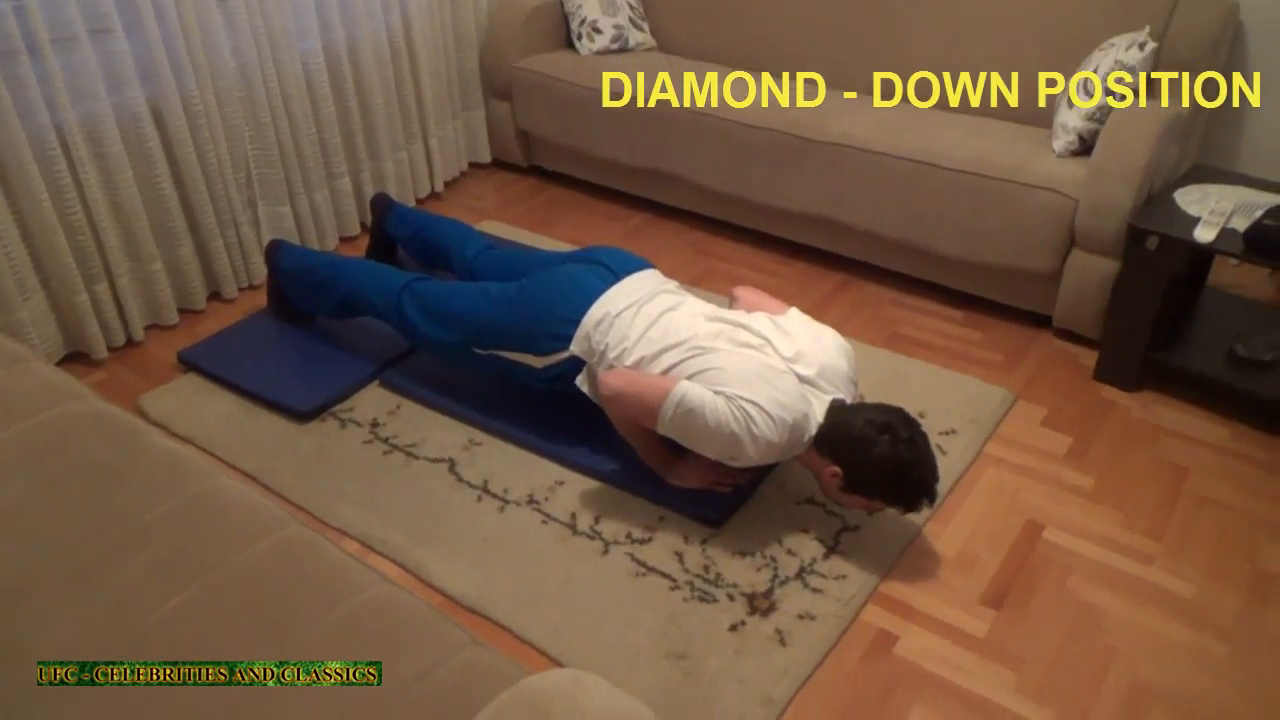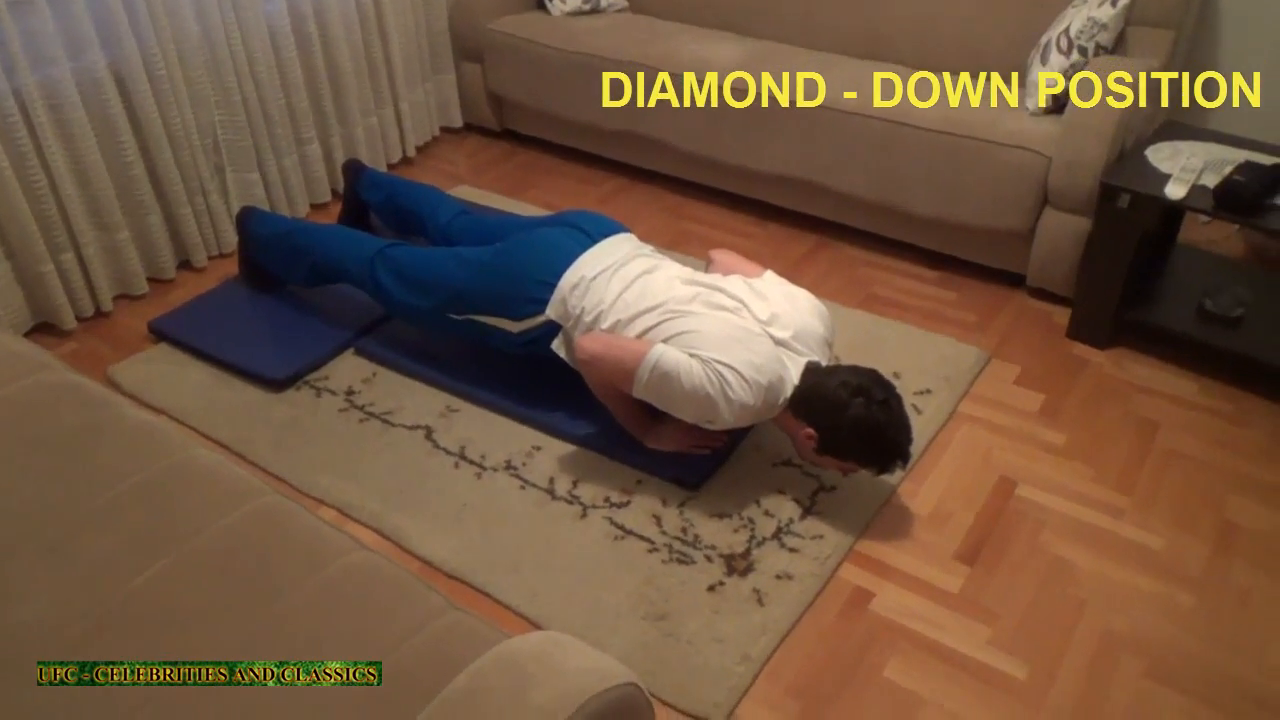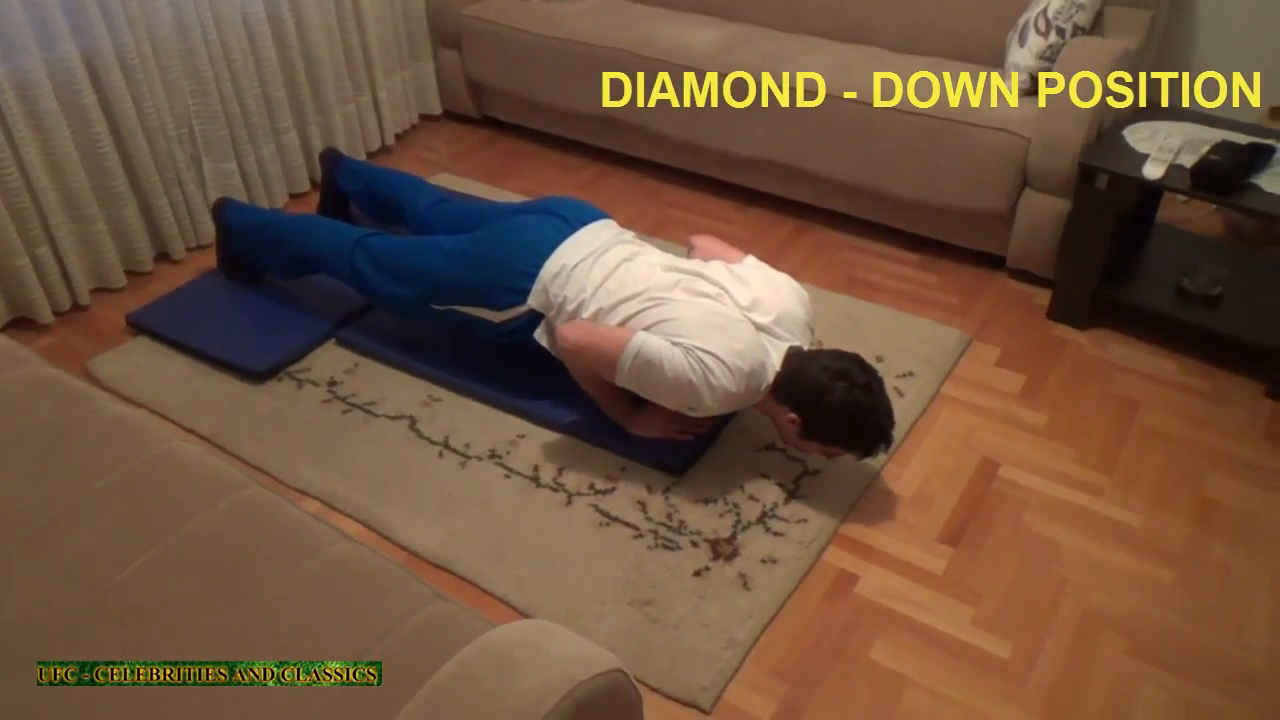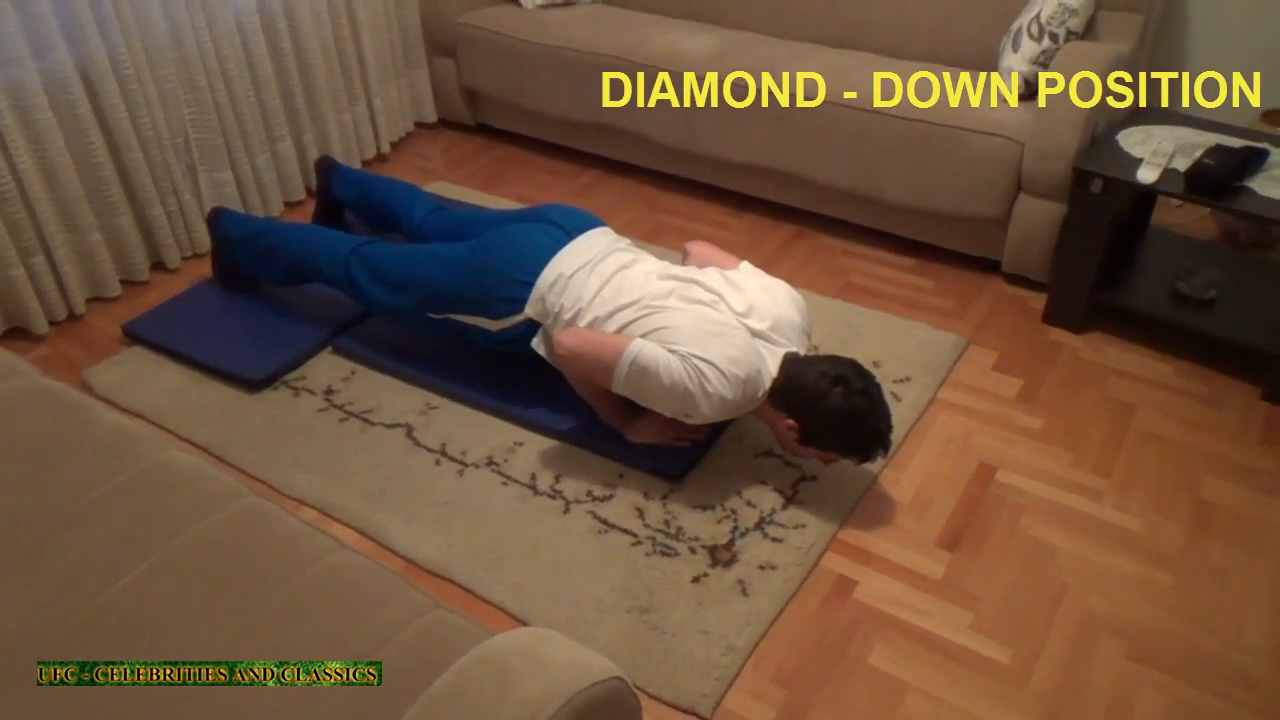
dt=0.7s
person 1, frame 1
left shoulder: (836, 358)
right shoulder: (754, 430)
left elbow: (745, 293)
right elbow: (616, 387)
right wrist: (670, 468)
left hip: (625, 281)
right hip: (572, 327)
left knee: (484, 263)
right knee: (421, 308)
left ankle: (395, 218)
right ankle: (295, 267)
person 1, frame 2
left shoulder: (811, 320)
right shoulder: (730, 392)
left elbow: (722, 256)
right elbow: (592, 352)
right wrist: (647, 431)
left hip: (600, 244)
right hip: (549, 290)
left knee: (458, 227)
right knee: (398, 277)
left ankle: (367, 186)
right ankle: (266, 235)
person 1, frame 3
left shoulder: (793, 305)
right shoulder: (712, 380)
left elbow: (703, 242)
right elbow: (573, 339)
right wrist: (631, 418)
left hip: (581, 232)
right hip: (529, 277)
left knee: (437, 215)
right knee: (375, 264)
left ankle: (345, 175)
right ankle: (245, 227)
person 1, frame 4
left shoulder: (788, 310)
right shoulder: (710, 386)
left elbow: (698, 248)
right elbow: (570, 347)
right wrist: (629, 424)
left hip: (575, 237)
right hip: (525, 287)
left knee: (434, 224)
right knee: (374, 272)
left ankle: (339, 184)
right ankle: (239, 236)
